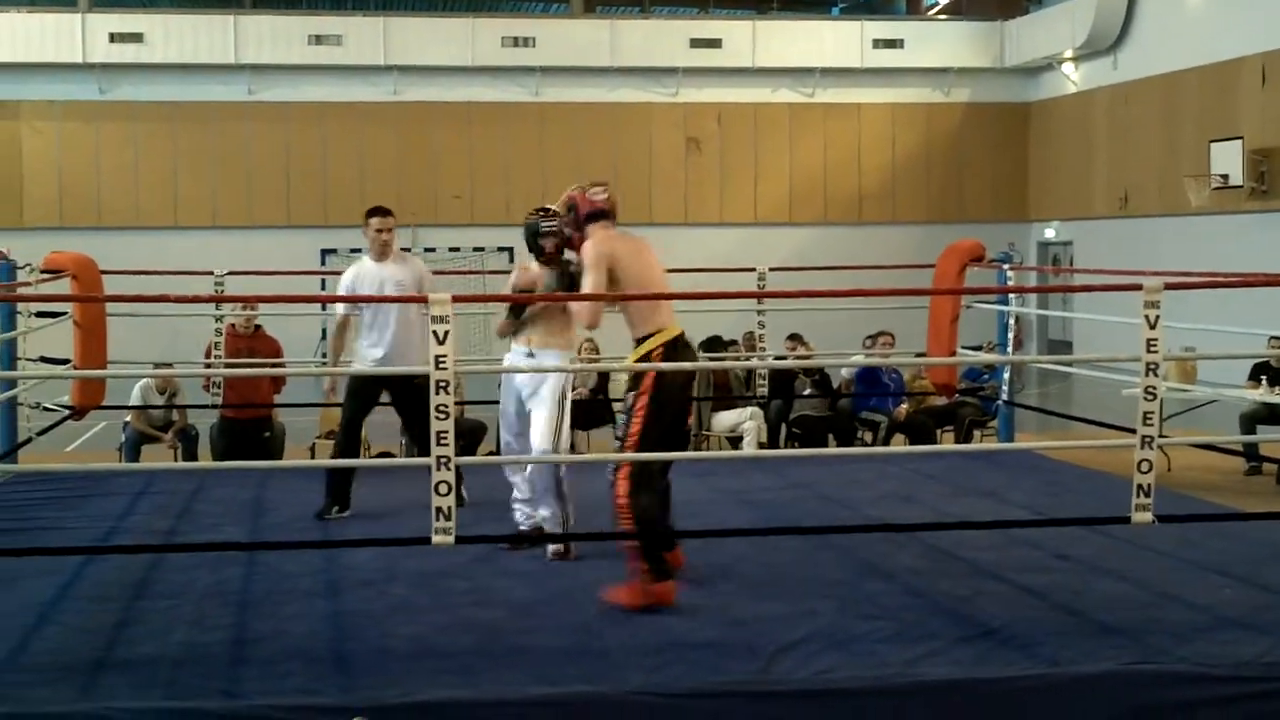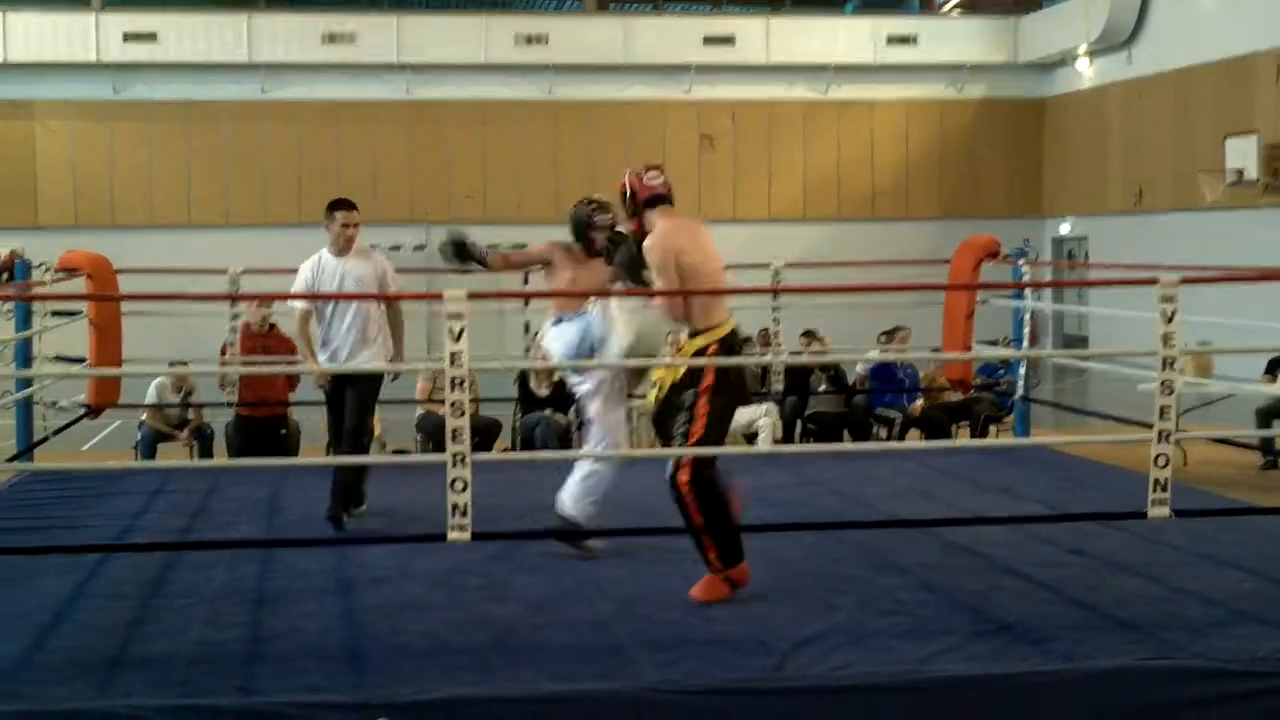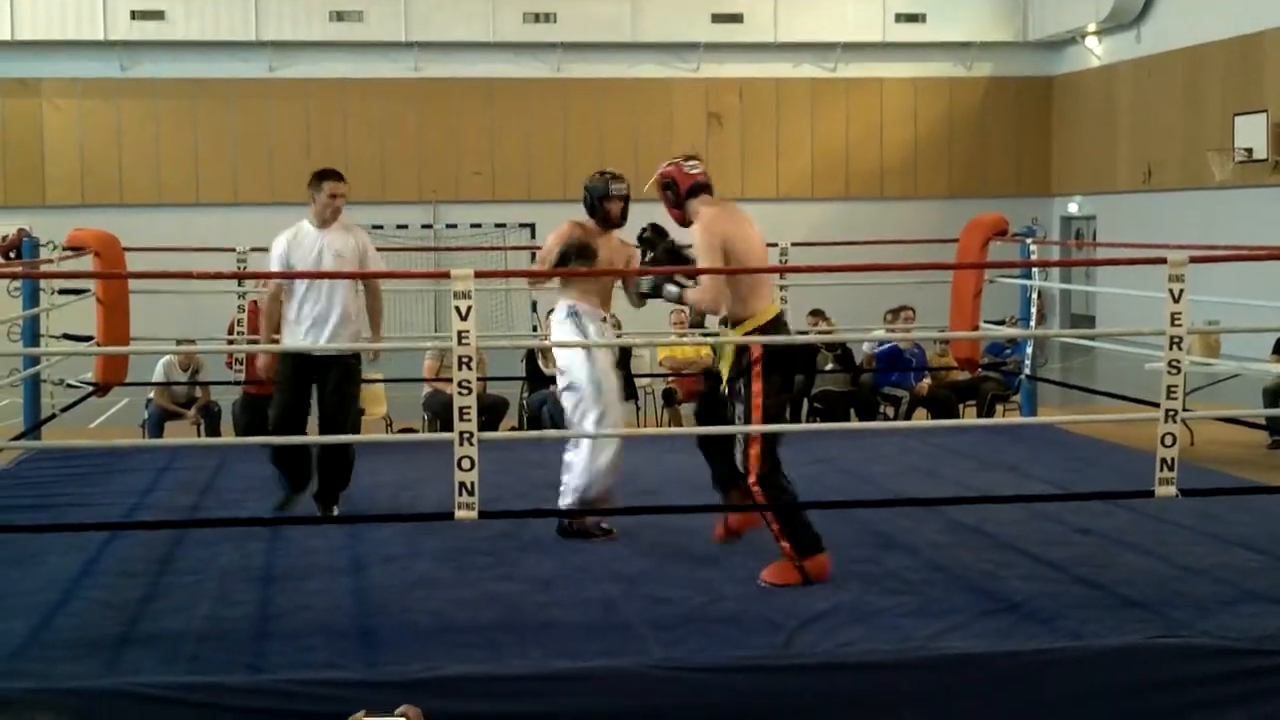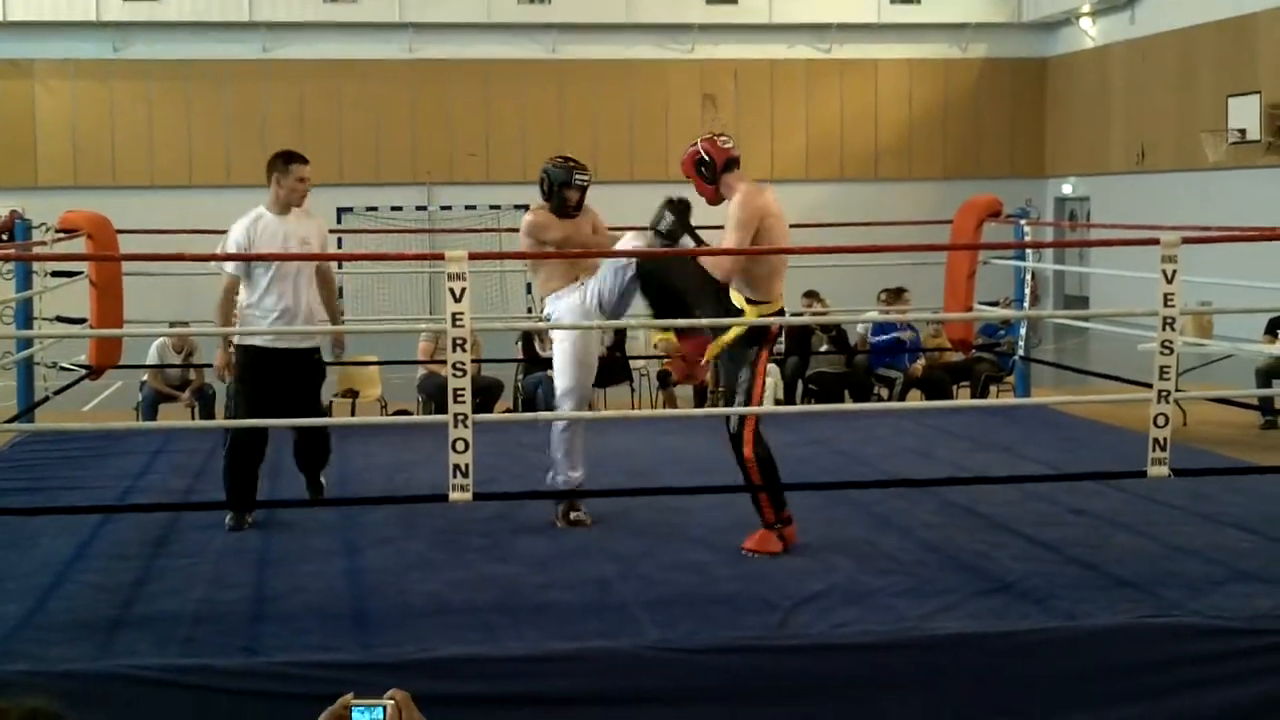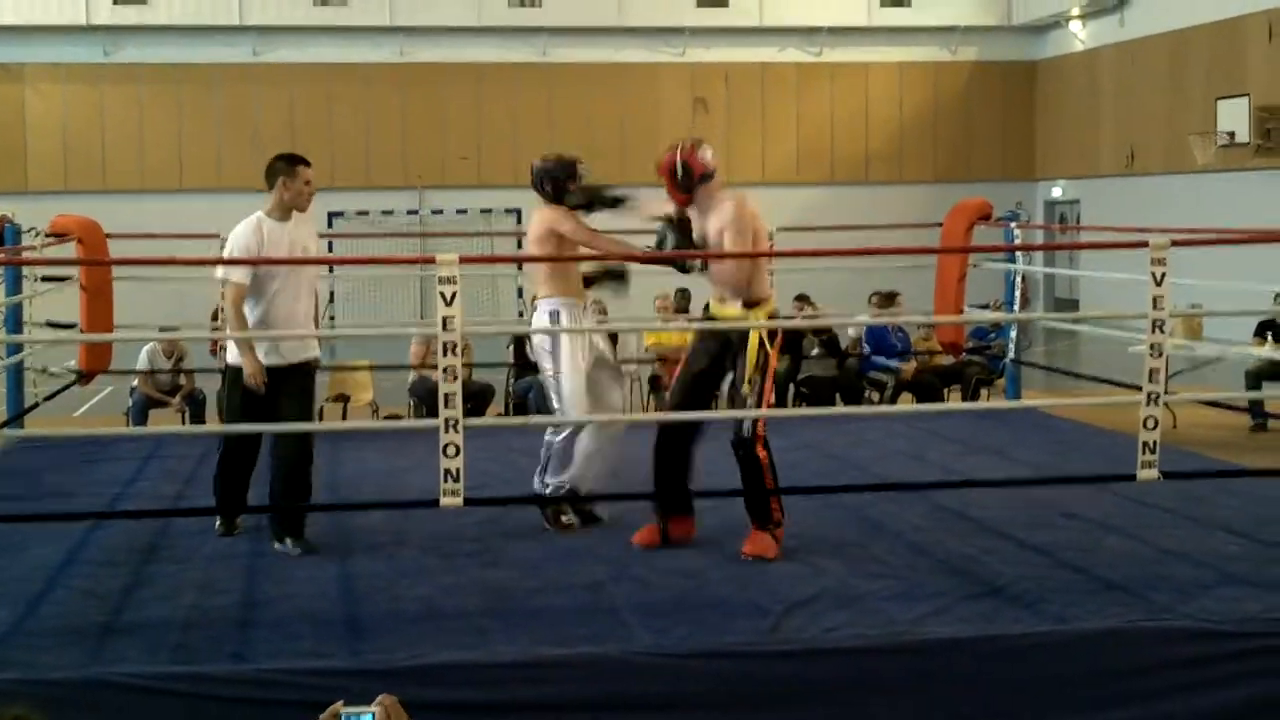
dt=0.4s
person 1, frame 1
left shoulder: (596, 246)
right shoulder: (636, 242)
left elbow: (589, 319)
left hip: (657, 360)
right hip: (677, 353)
left knee: (630, 476)
right knee: (653, 465)
left ankle: (655, 579)
right ankle: (663, 548)
person 1, frame 2
left shoulder: (657, 241)
right shoulder: (692, 226)
left elbow: (675, 311)
left hip: (710, 357)
right hip: (718, 345)
left knee: (687, 470)
right knee: (665, 418)
left ankle: (728, 567)
right ankle: (719, 508)
person 1, frame 3
left shoulder: (706, 228)
right shoulder: (731, 213)
left elbow: (712, 302)
left wrist: (664, 287)
left hip: (756, 343)
right hip: (760, 331)
left knee: (756, 458)
right knee: (711, 418)
left ankle: (807, 557)
right ankle: (741, 505)
person 1, frame 4
left shoulder: (747, 201)
right shoulder: (751, 195)
left elbow: (723, 269)
left wrist: (681, 234)
right wrist: (683, 231)
left hip: (754, 320)
right hip: (729, 301)
left knee: (743, 430)
right knee: (653, 268)
left ankle: (778, 525)
right ankle: (688, 337)
person 1, frame 5
left shoulder: (733, 210)
right shoulder: (707, 212)
left elbow: (737, 277)
left wrist: (691, 252)
right wrist: (687, 240)
left hip: (753, 327)
right hip: (716, 321)
left knee: (749, 435)
right knee: (675, 421)
left ankle: (768, 525)
right ankle: (675, 520)
person 2, frame 1
left shoulder: (573, 271)
right shoulder: (521, 275)
right elbow: (504, 332)
left wrist: (570, 285)
right wrist: (515, 311)
left hip: (553, 366)
right hip: (518, 364)
left knee: (544, 450)
right knee: (515, 452)
left ankle: (555, 529)
right ankle: (529, 524)
person 2, frame 2
left shoulder: (611, 264)
right shoulder: (556, 252)
left elbow: (640, 281)
right elbow: (503, 261)
left wrist: (629, 261)
right wrist: (475, 254)
left hip: (599, 349)
right hip: (567, 337)
left knee: (608, 444)
right knee: (613, 322)
left ankle: (572, 517)
person 2, frame 3
left shoulder: (625, 251)
right shoulder: (571, 232)
right elbow: (532, 273)
right wrist: (563, 258)
left hip: (600, 330)
right hip: (573, 322)
left knee: (595, 425)
right knee: (600, 408)
left ankle: (576, 509)
right ankle: (586, 495)
person 2, frame 4
left shoulder: (584, 215)
right shoulder: (534, 221)
left elbow: (609, 244)
right elbow: (593, 242)
left wrist: (636, 241)
right wrist: (629, 241)
left hip: (597, 293)
right hip: (565, 309)
left knee: (633, 248)
right knee: (570, 403)
right ankle: (566, 491)
person 2, frame 5
left shoulder: (557, 220)
right shoulder: (555, 216)
right elbow: (602, 244)
left wrist: (596, 277)
left hip: (578, 317)
right hip: (559, 319)
left knee: (610, 411)
right knee: (571, 415)
left ankle: (574, 490)
right ankle: (550, 494)
person 3, frame 1
left shoulder: (414, 267)
right shoulder: (353, 275)
right elbow: (341, 324)
right wrist: (331, 370)
left hip: (410, 365)
right hip: (367, 365)
left knee: (424, 430)
right knee: (347, 429)
right ankle: (337, 499)
person 3, frame 2
left shoulder: (375, 262)
right shoulder: (311, 268)
left elbow: (393, 307)
right elbow: (302, 321)
left wrist: (397, 351)
right wrist: (313, 363)
left hip: (368, 362)
right hip: (331, 365)
left knee: (354, 434)
right knee: (339, 437)
left ankle: (341, 504)
right ankle: (353, 498)
person 3, frame 3
left shoulder: (357, 239)
right shoulder: (288, 241)
left elbow: (372, 290)
right elbow: (273, 297)
left wrist: (375, 335)
right wrist: (265, 348)
left hip: (342, 348)
right hip: (296, 348)
left knee: (338, 426)
right knee: (282, 422)
left ankle: (329, 496)
right ankle: (296, 482)
person 3, frame 4
left shoulder: (314, 226)
right shoulder: (246, 229)
left elbow: (325, 279)
right elbow: (229, 290)
left wrist: (337, 325)
right wrist: (222, 345)
left hip: (304, 342)
right hip: (254, 343)
left knee: (312, 421)
right knee: (247, 426)
left ankle: (313, 474)
right ankle: (240, 505)
person 3, frame 5
left shoulder: (308, 232)
right shoulder: (247, 235)
right elbow: (233, 302)
left wrist: (315, 341)
right wrist: (248, 356)
left hip: (298, 358)
right hip: (252, 361)
left knee: (295, 445)
right knee: (239, 443)
left ankle: (287, 531)
right ankle: (229, 512)
